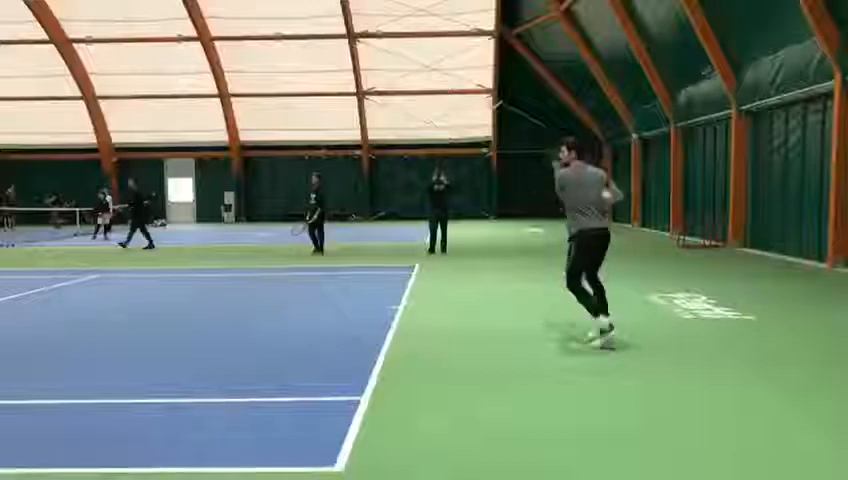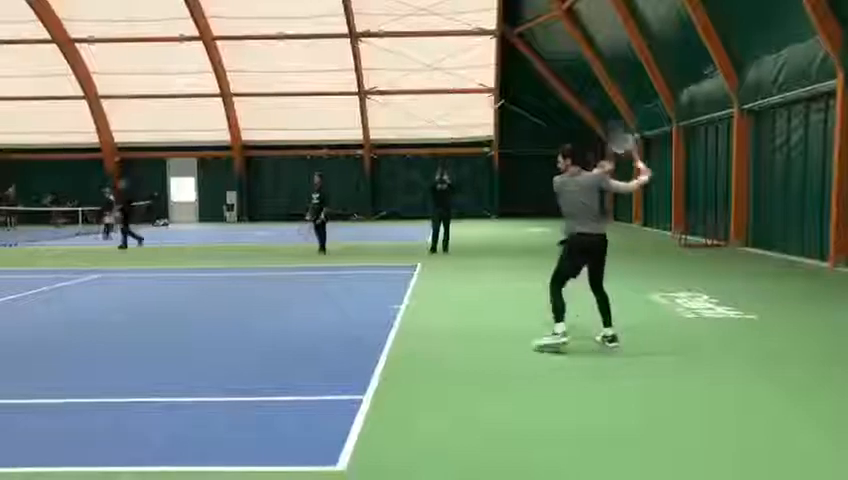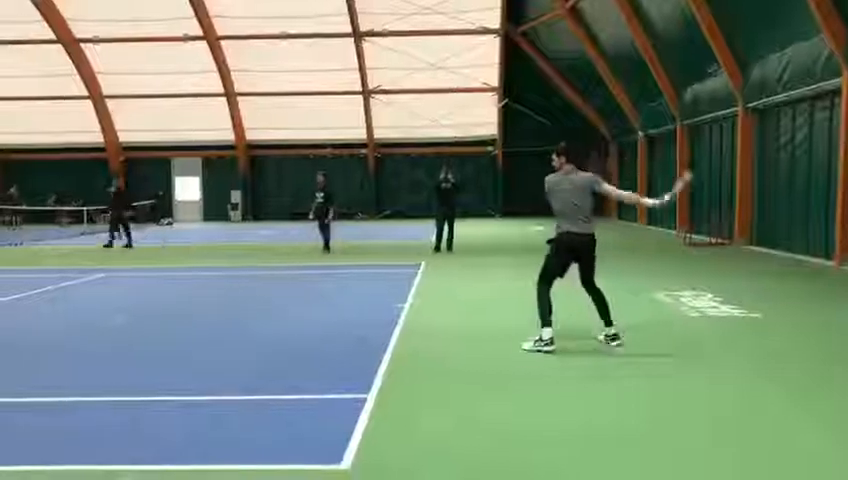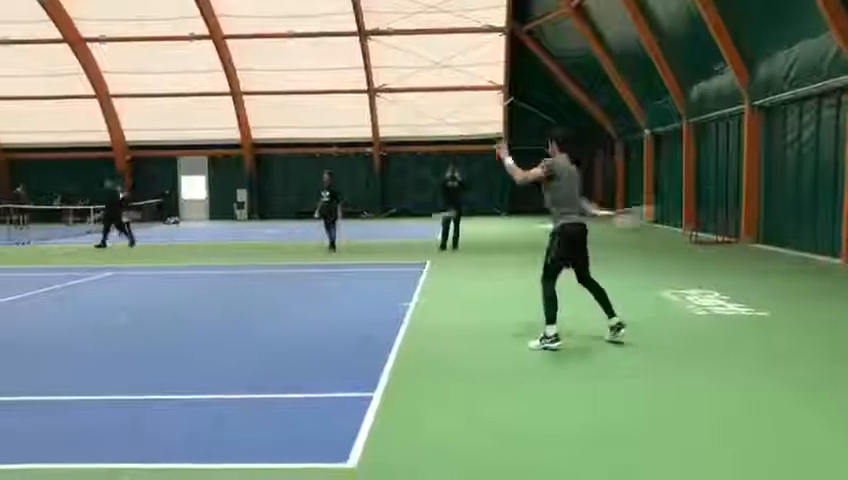
dt=0.2s
person 1, frame 1
left shoulder: (561, 175)
right shoulder: (599, 174)
right elbow: (618, 196)
left hip: (583, 235)
right hip: (603, 232)
left knee: (573, 282)
right knee: (592, 278)
left ankle: (603, 324)
right ankle: (604, 323)
person 1, frame 2
left shoulder: (557, 182)
right shoulder: (596, 179)
right elbow: (627, 188)
right wrist: (643, 177)
left hip: (576, 241)
right hip: (598, 239)
left knee: (556, 285)
right knee: (597, 286)
left ankle: (559, 332)
right ankle: (609, 333)
person 1, frame 3
left shoulder: (550, 181)
right shoulder: (589, 179)
right elbow: (618, 195)
right wrist: (648, 202)
left hip: (564, 239)
right hip: (587, 239)
left knee: (543, 284)
right knee: (590, 285)
left ankle: (546, 337)
right ankle: (611, 332)
person 1, frame 4
left shoulder: (553, 164)
right shoulder: (572, 169)
left elbow: (521, 178)
right elbow: (577, 200)
left wrist: (506, 158)
right wrist: (594, 210)
left hip: (564, 230)
right hip: (578, 228)
left knee: (548, 280)
right knee: (585, 279)
left ankle: (551, 335)
right ankle: (615, 323)
